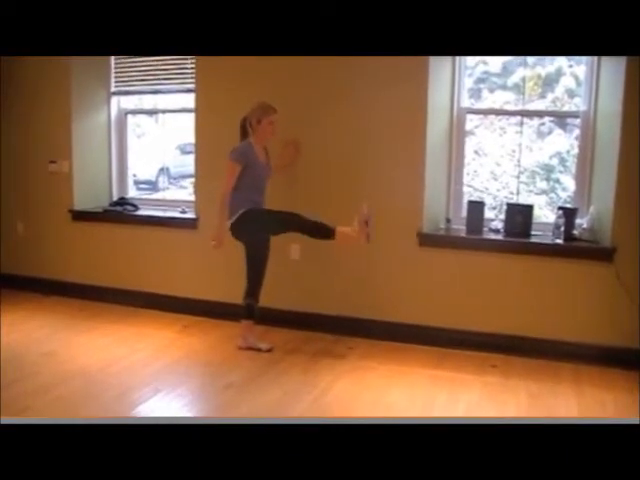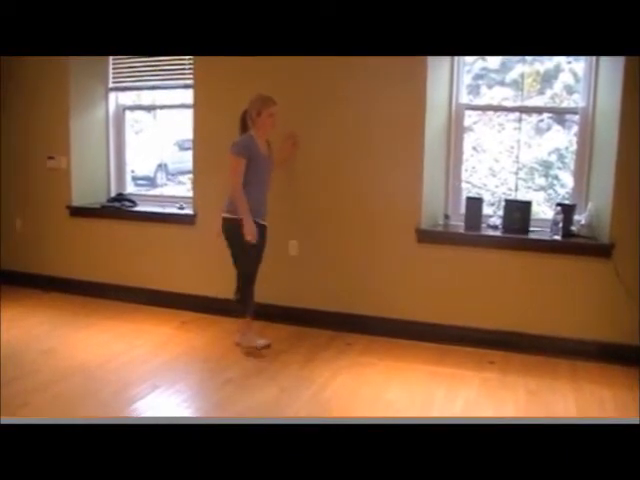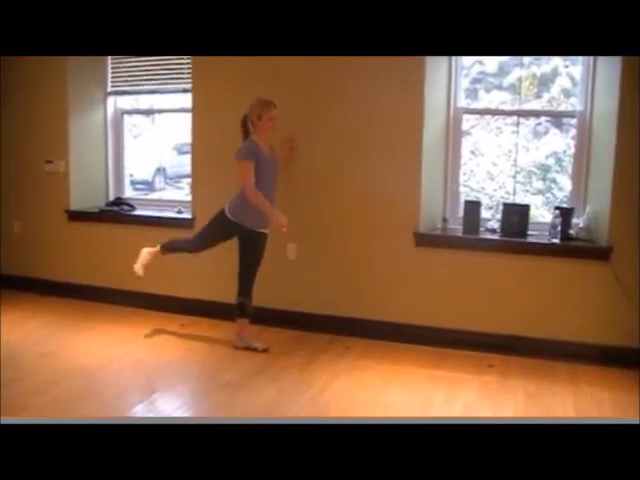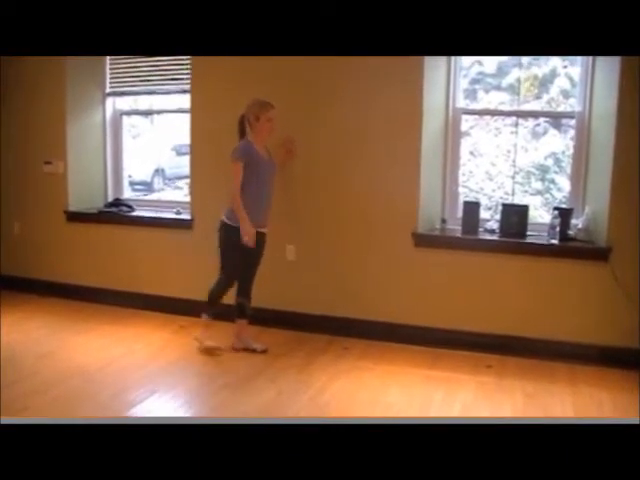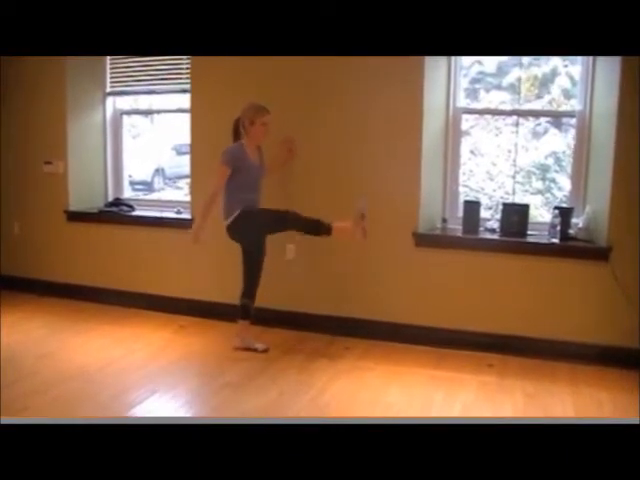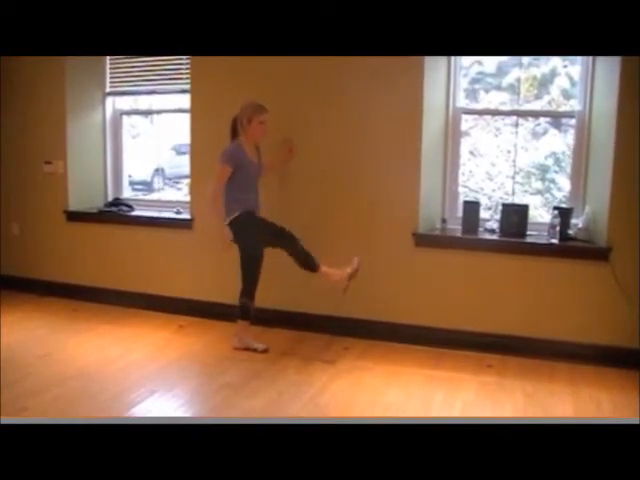
dt=0.3s
person 1, frame 1
left shoulder: (263, 152)
right shoulder: (242, 151)
right elbow: (227, 190)
left wrist: (284, 161)
right wrist: (221, 226)
left hip: (255, 221)
right hip: (243, 219)
left knee: (255, 280)
right knee: (295, 222)
left ankle: (247, 336)
right ankle: (352, 232)
person 1, frame 2
left shoulder: (267, 144)
right shoulder: (242, 145)
right elbow: (236, 185)
left wrist: (285, 153)
right wrist: (245, 220)
left hip: (257, 220)
right hip: (236, 219)
left knee: (249, 276)
right knee: (245, 273)
left ankle: (244, 331)
right ankle: (246, 332)
person 1, frame 3
left shoulder: (270, 148)
right shoulder: (248, 149)
right elbow: (248, 188)
left wrist: (284, 157)
right wrist: (273, 213)
left hip: (258, 226)
right hip: (234, 217)
left knee: (247, 280)
right knee: (194, 244)
left ankle: (242, 334)
right ankle: (151, 252)
person 1, frame 4
left shoulder: (266, 150)
right shoulder: (242, 149)
right elbow: (234, 190)
left wrist: (283, 159)
right wrist: (245, 223)
left hip: (258, 227)
right hip: (236, 225)
left knee: (246, 280)
right knee: (228, 277)
left ankle: (241, 336)
right ankle: (204, 330)
person 1, frame 5
left shoulder: (258, 152)
right shoulder: (233, 153)
right elbow: (215, 190)
left wrist: (282, 158)
right wrist: (201, 222)
left hip: (254, 221)
right hip: (240, 219)
left knee: (252, 280)
right knee: (290, 218)
left ankle: (243, 336)
right ankle: (348, 227)
person 1, frame 6
left shoulder: (256, 151)
right shoulder: (232, 152)
right elbow: (217, 191)
left wrist: (282, 157)
right wrist: (223, 225)
left hip: (251, 222)
right hip: (238, 219)
left knee: (251, 281)
right knee: (287, 239)
left ankle: (242, 336)
right ankle: (332, 274)
